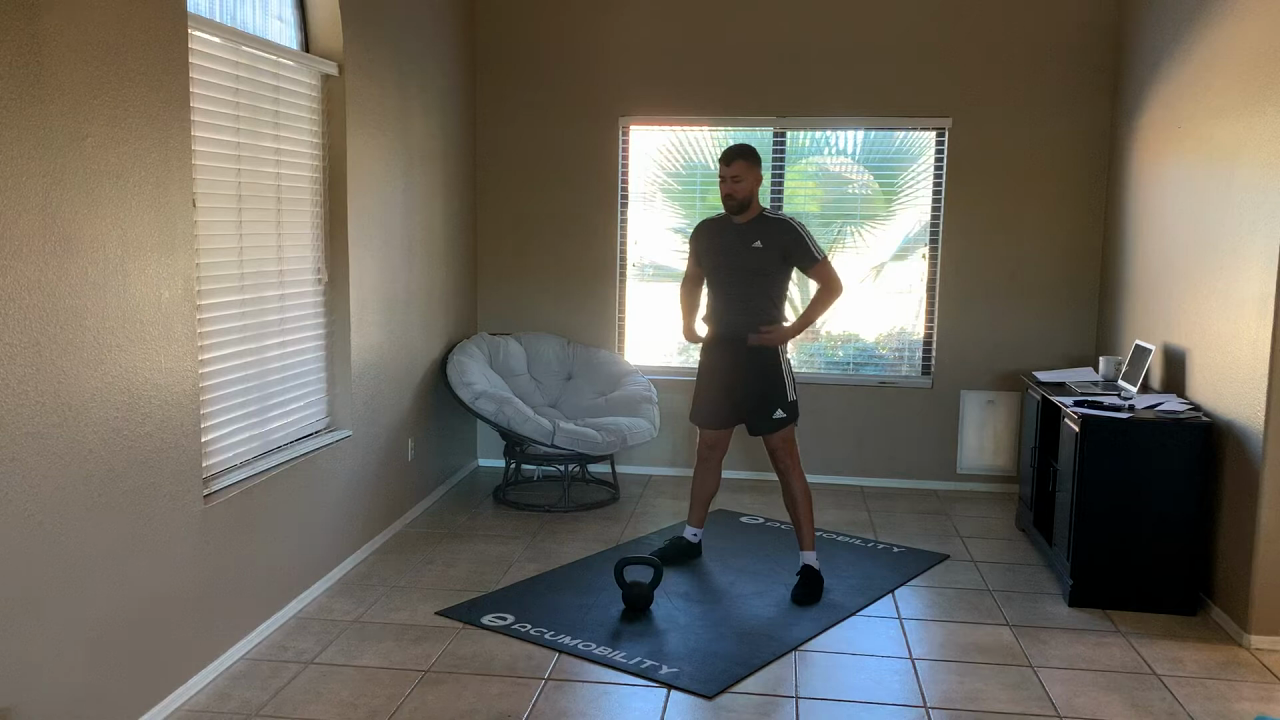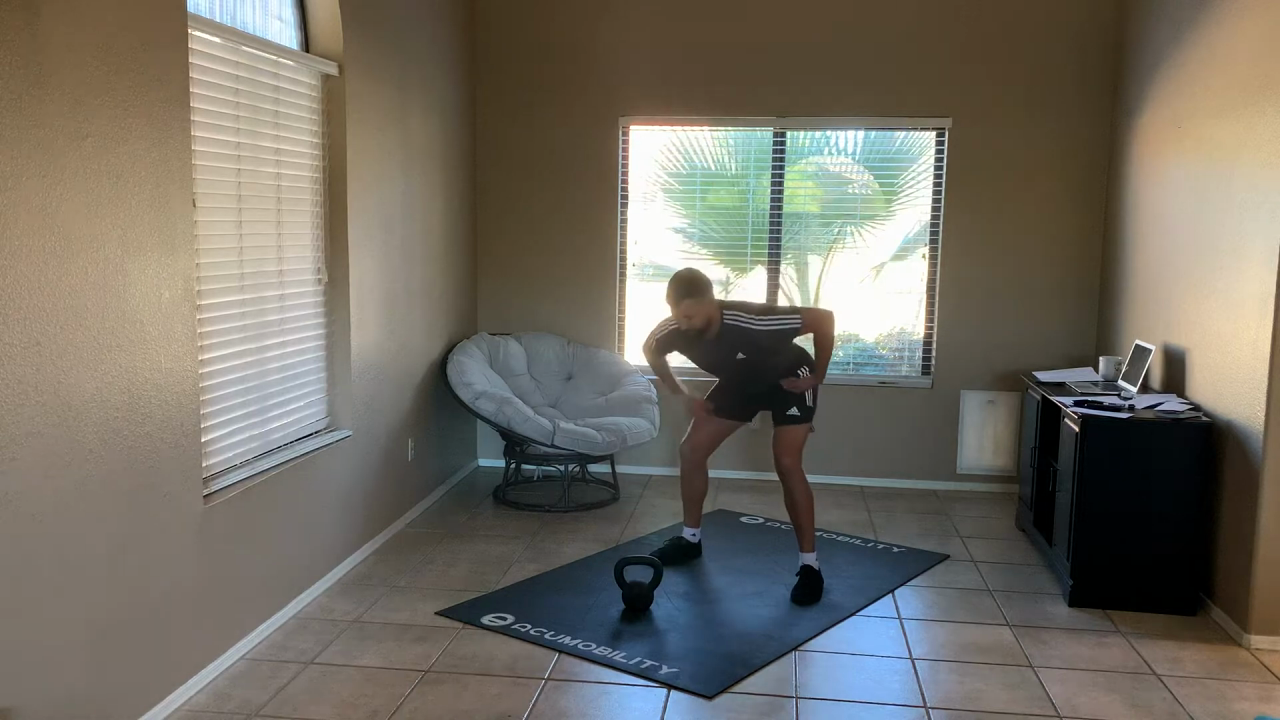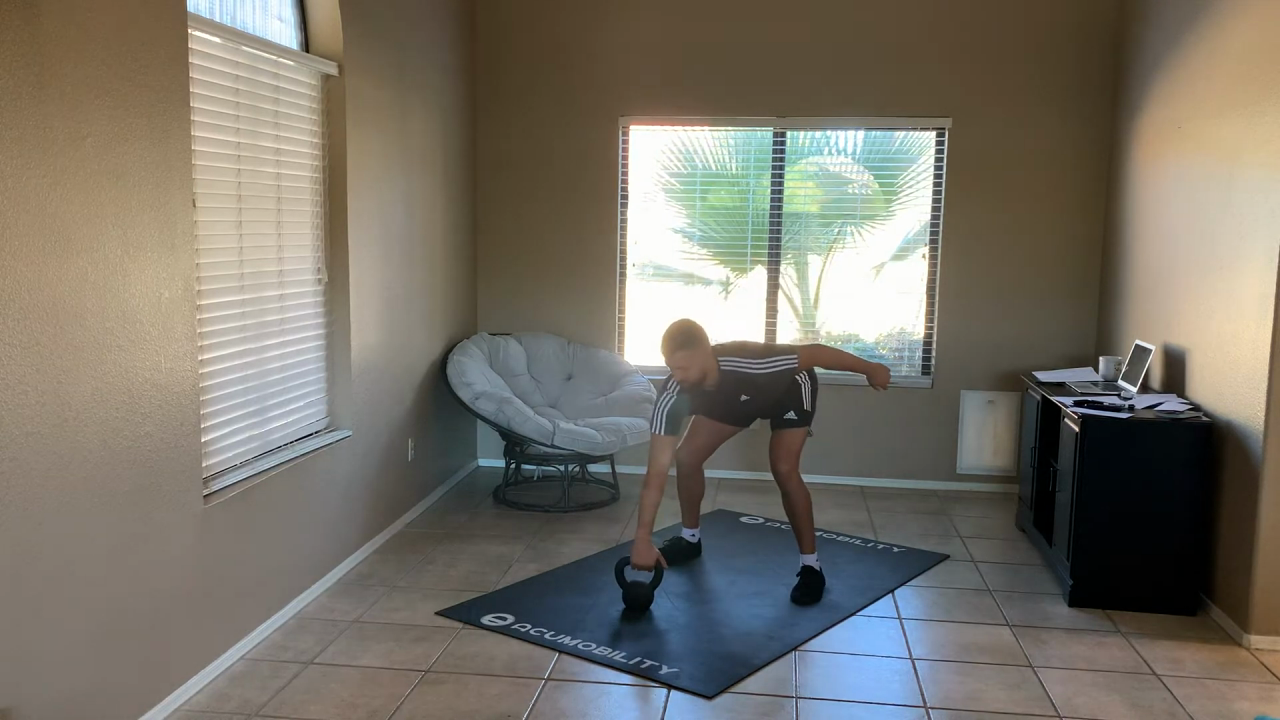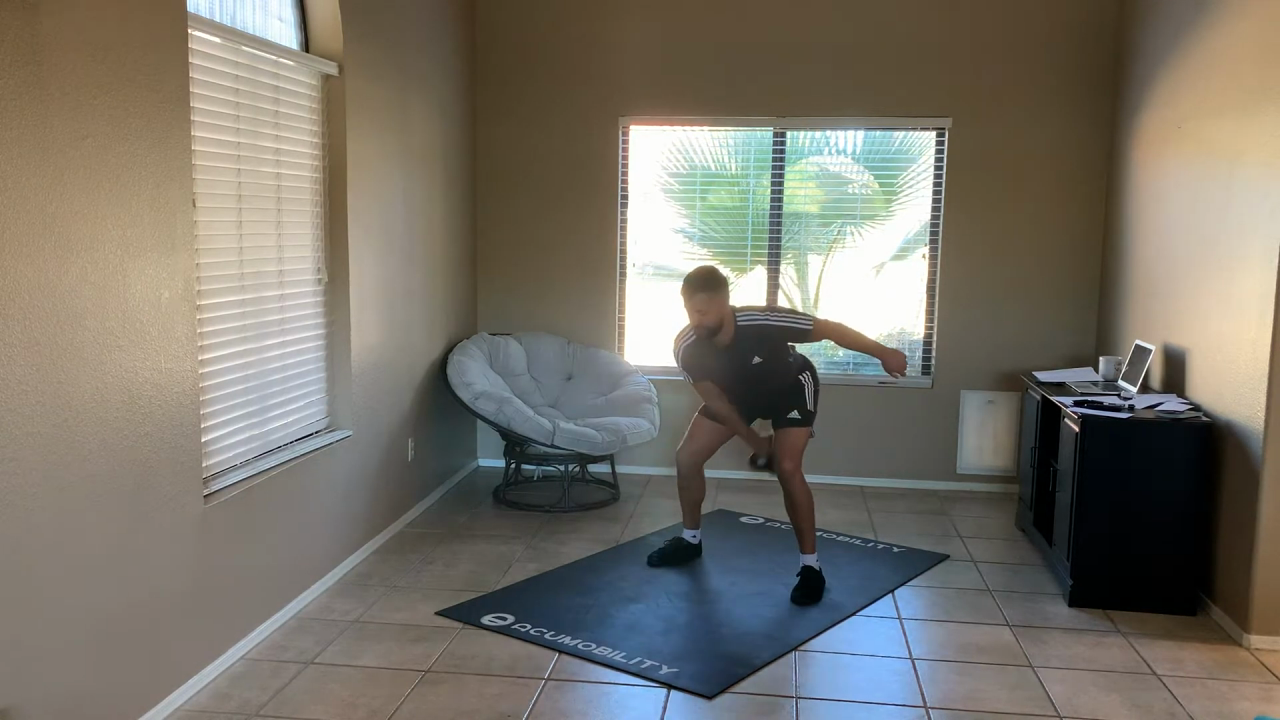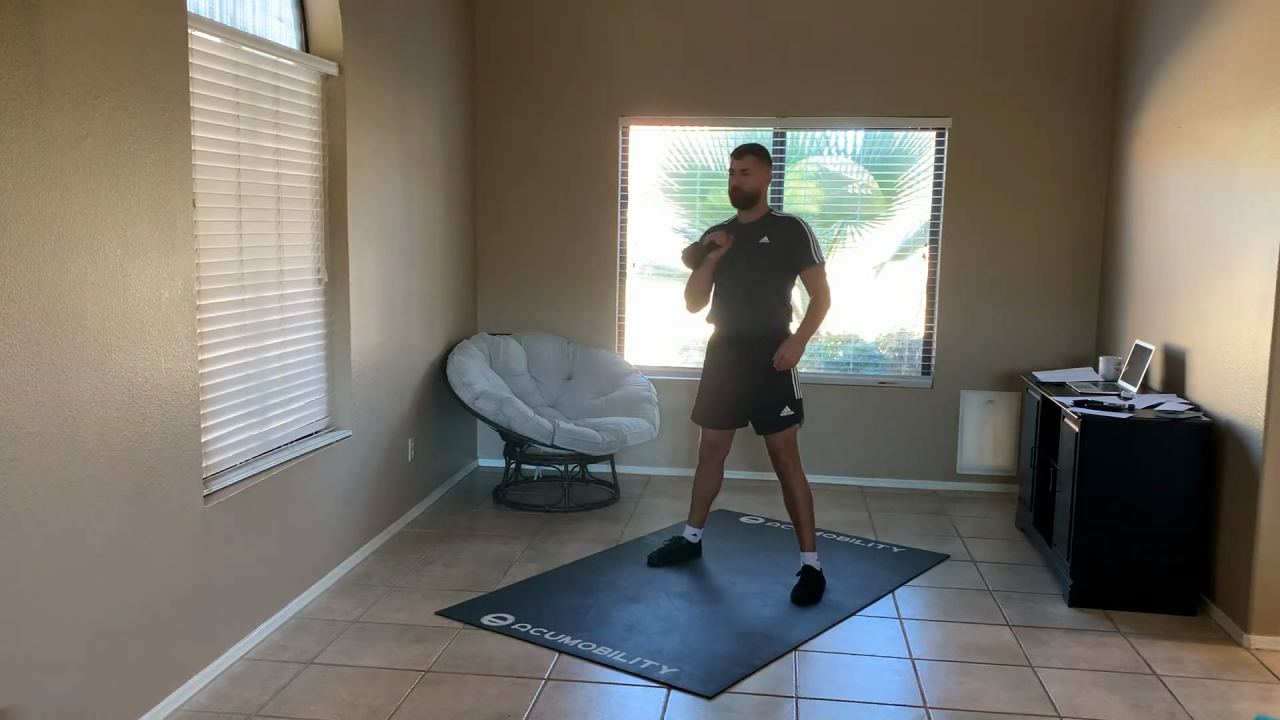
dt=1s
person 1, frame 1
left shoulder: (784, 230)
right shoulder: (706, 231)
left elbow: (831, 284)
right elbow: (692, 280)
left wrist: (792, 329)
right wrist: (688, 322)
left hip: (764, 356)
right hip: (717, 353)
left knee: (784, 458)
right knee: (708, 450)
left ankle: (810, 563)
right ankle: (692, 536)
person 1, frame 2
left shoulder: (753, 322)
right shoulder: (674, 331)
left elbow: (824, 318)
right elbow: (650, 350)
left wrist: (816, 376)
right wrist: (682, 394)
left hip: (788, 380)
right hip: (738, 384)
left knee: (786, 464)
right knee: (691, 450)
left ankle: (810, 565)
right ankle: (690, 538)
person 1, frame 3
left shoulder: (749, 363)
right shoulder: (673, 397)
left elbow: (814, 353)
right elbow: (657, 469)
left wrist: (870, 369)
right wrist: (642, 539)
left hip: (789, 389)
left knee: (783, 469)
right knee: (686, 456)
left ankle: (811, 566)
right ankle: (690, 539)
person 1, frame 4
left shoulder: (764, 323)
right shoulder: (687, 348)
left elbow: (829, 329)
right elbow: (715, 400)
left wrist: (884, 354)
right wrist: (754, 441)
left hip: (792, 388)
right hip: (738, 392)
left knee: (786, 468)
right knee: (687, 457)
left ankle: (810, 566)
right ankle: (690, 539)
person 1, frame 5
left shoulder: (791, 230)
right shoulder: (716, 236)
left elbow: (821, 295)
right elbow: (694, 304)
left wrist: (798, 339)
right wrist: (710, 260)
left hip: (771, 354)
right hip: (723, 351)
left knee: (785, 459)
right knee: (710, 450)
left ankle: (810, 564)
right ankle: (691, 537)
